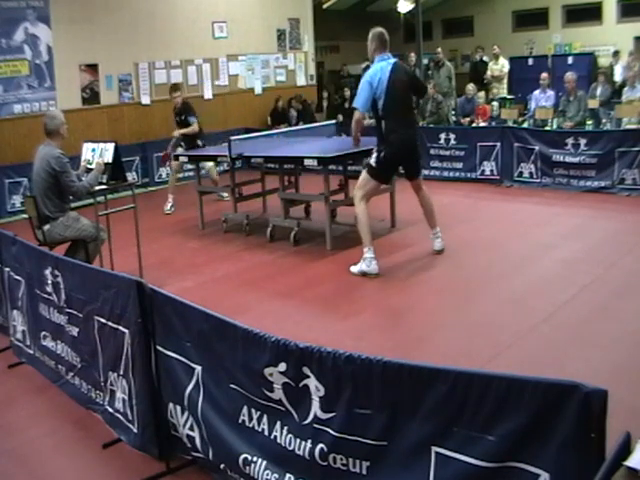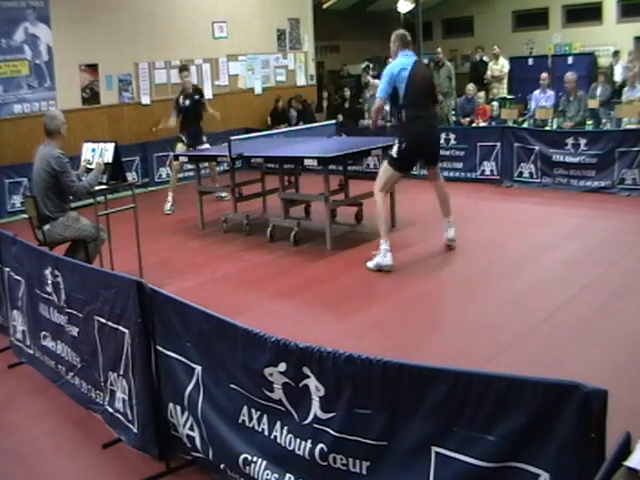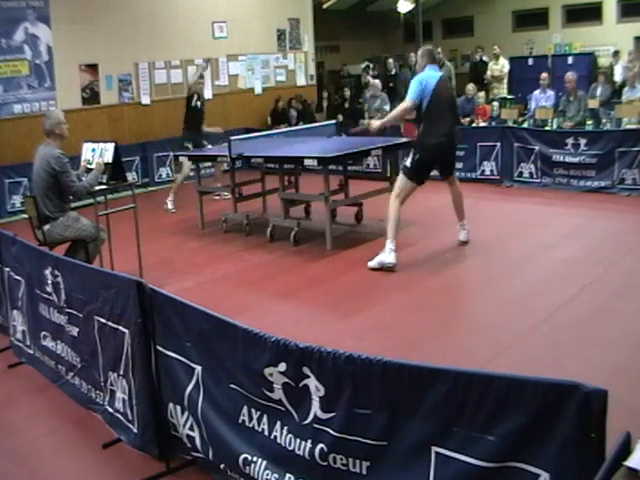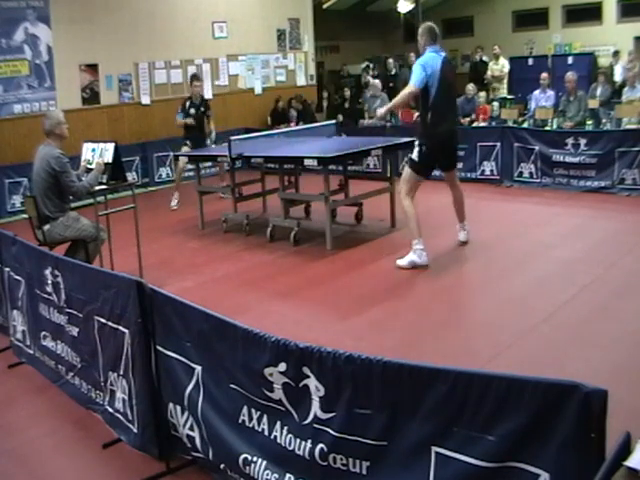
dt=0.3s
person 1, frame 1
left shoulder: (371, 75)
right shoulder: (404, 71)
left elbow: (359, 117)
right elbow: (424, 93)
left wrist: (355, 136)
left hip: (390, 145)
right hip: (411, 141)
left knee: (360, 197)
right knee: (419, 188)
left ankle: (369, 259)
right ankle: (437, 238)
person 1, frame 2
left shoulder: (394, 67)
right shoulder: (424, 69)
left elbow: (379, 105)
left wrist: (374, 121)
left hip: (410, 136)
right hip: (430, 132)
left knee: (380, 189)
right knee: (436, 179)
left ankle: (384, 251)
right ankle: (449, 230)
person 1, frame 3
left shoulder: (421, 79)
right shoulder: (446, 83)
left elbow: (407, 106)
left wrist: (380, 122)
left hip: (427, 146)
right hip: (448, 144)
left knee: (396, 197)
right knee: (452, 182)
left ankle: (389, 252)
right ankle: (463, 229)
person 1, frame 4
left shoulder: (424, 62)
right shoulder: (448, 63)
left elbow: (412, 91)
left wrist: (386, 109)
left hip: (431, 136)
right hip: (450, 133)
left knee: (405, 192)
right knee: (453, 182)
left ankle: (418, 250)
right ankle: (463, 230)
person 2, frame 1
left shoulder: (43, 151)
right shoulder: (56, 156)
right elbow: (77, 192)
left wrist: (81, 171)
right wrist: (96, 172)
left hip: (45, 221)
right hip: (54, 225)
left knee: (88, 230)
right knee: (98, 233)
person 2, frame 2
left shoulder: (43, 151)
right shoulder: (56, 156)
right elbow: (77, 192)
left wrist: (81, 171)
right wrist: (96, 172)
left hip: (45, 221)
right hip: (54, 224)
left knee: (87, 230)
right knee: (98, 233)
person 2, frame 3
left shoulder: (43, 151)
right shoulder: (56, 156)
right elbow: (77, 191)
left wrist: (81, 171)
right wrist: (96, 172)
left hip: (45, 220)
right hip: (54, 224)
left knee: (88, 230)
right knee: (98, 233)
person 2, frame 4
left shoulder: (43, 151)
right shoulder: (56, 156)
right elbow: (77, 192)
left wrist: (81, 171)
right wrist: (96, 172)
left hip: (45, 221)
right hip: (54, 224)
left knee: (87, 230)
right knee: (98, 233)
person 3, frame 1
left shoulder: (187, 107)
right shoulder: (175, 110)
left elbow: (195, 128)
left wrist: (180, 131)
right wrist: (172, 143)
left hip: (197, 142)
right hip: (185, 142)
left knee: (213, 175)
right knee: (174, 166)
right ankle: (170, 201)
person 3, frame 2
left shoulder: (198, 90)
right shoulder: (180, 97)
left elbow: (204, 105)
right elbow: (174, 119)
left wrist: (211, 111)
right wrist: (167, 124)
left hip: (198, 133)
right hip: (185, 134)
left knee: (212, 163)
right knee: (175, 165)
right ankle: (170, 199)
person 3, frame 3
left shoulder: (201, 102)
right shoulder: (193, 97)
right elbow: (191, 85)
left wrist: (213, 129)
right wrist: (201, 69)
left hip: (199, 139)
right hip: (188, 139)
right knee: (185, 171)
right ankle: (170, 199)
person 3, frame 4
left shoulder: (204, 102)
right shoulder: (186, 103)
left elbow: (209, 119)
right elbow: (178, 122)
left wrist: (212, 131)
right wrist: (186, 121)
left hip: (203, 138)
right hip: (189, 139)
right knee: (180, 166)
left ankle: (223, 187)
right ankle: (176, 195)
